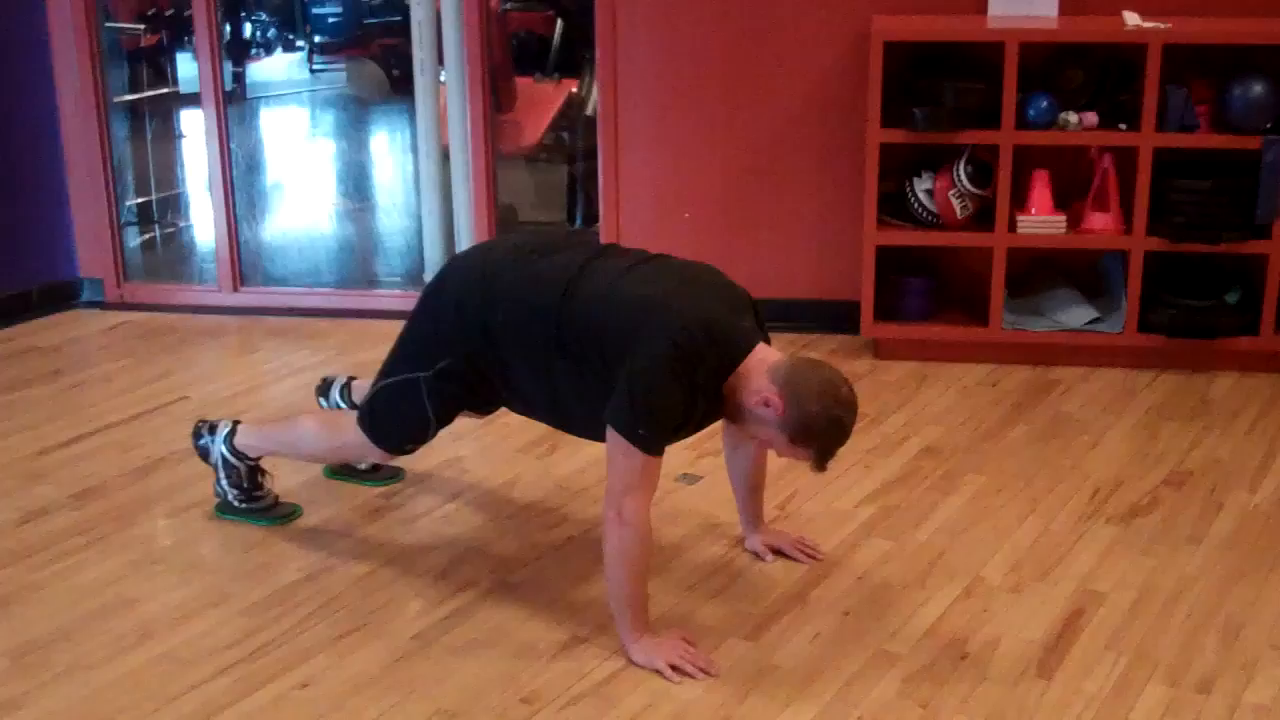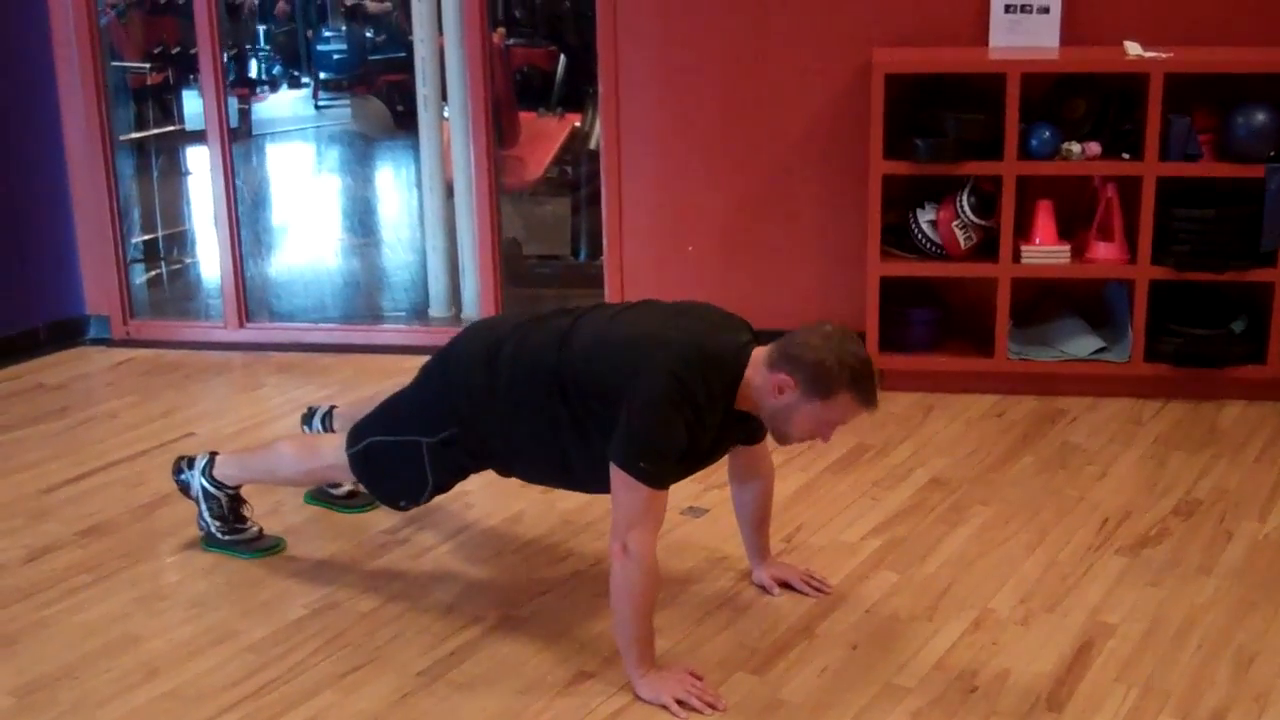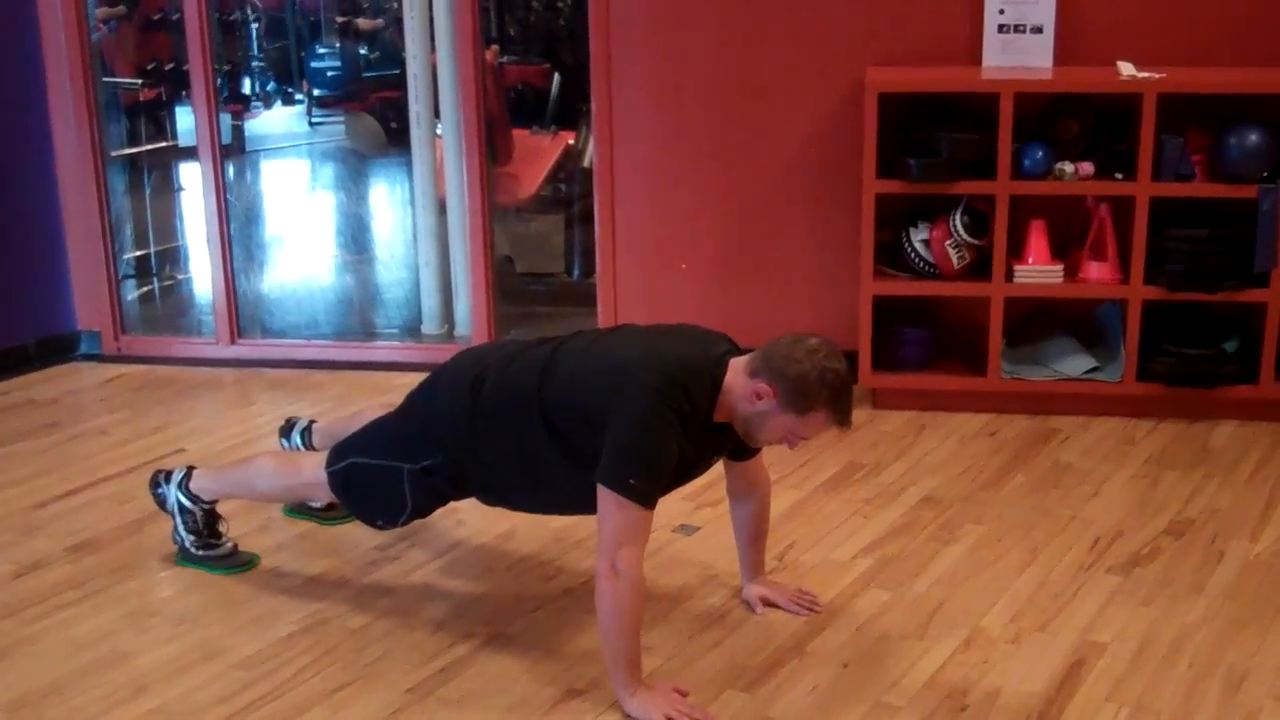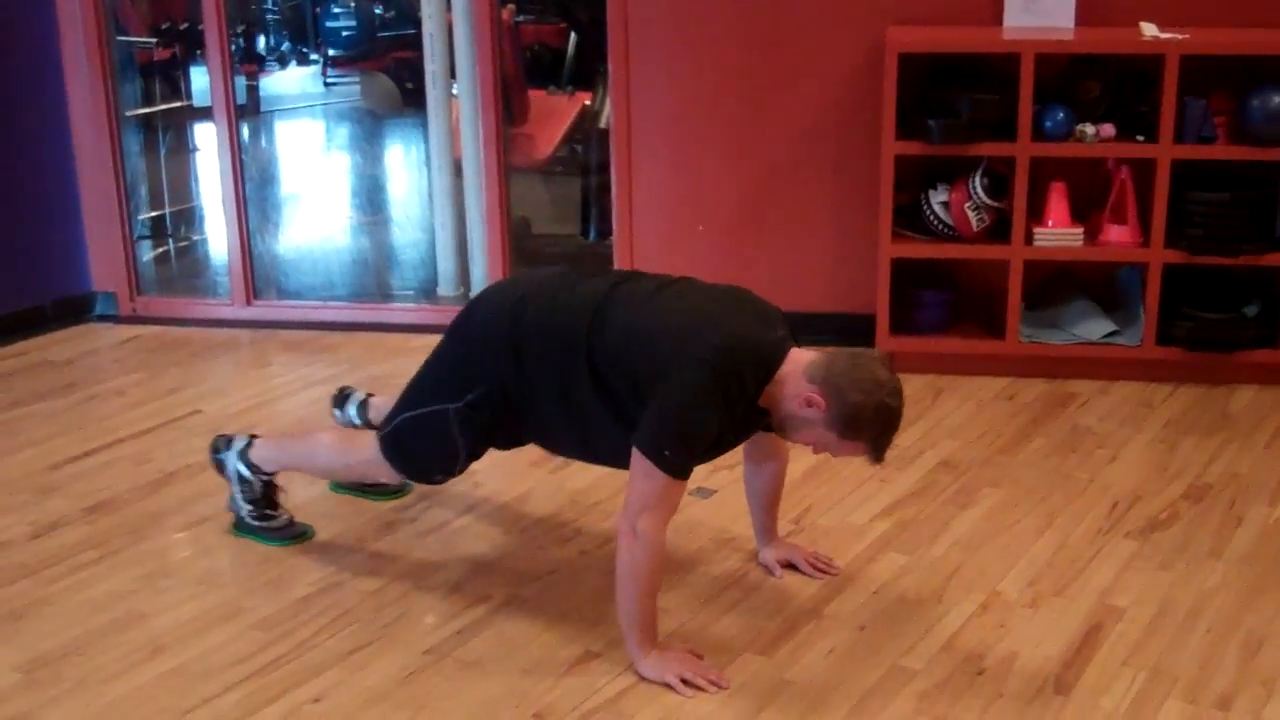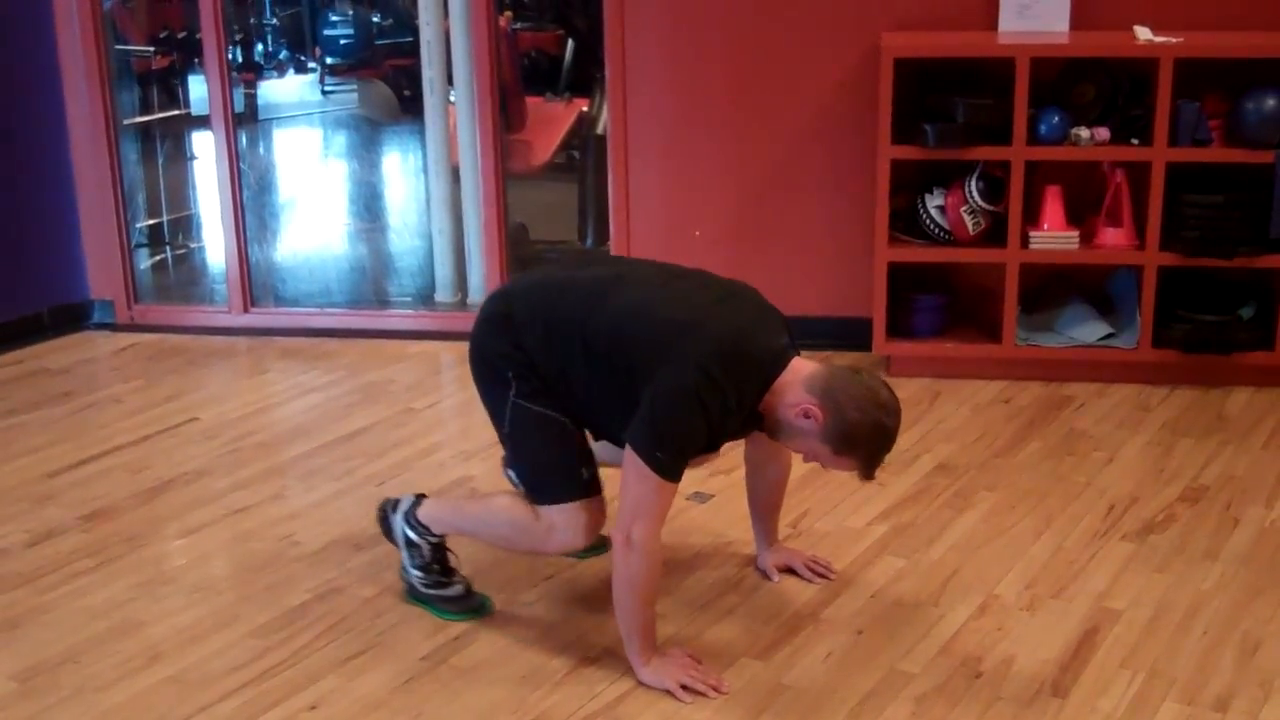
dt=1s
person 1, frame 1
left shoulder: (745, 336)
right shoulder: (670, 365)
left elbow: (740, 435)
right elbow: (626, 510)
left wrist: (753, 526)
right wrist: (637, 637)
left hip: (524, 273)
right hip: (475, 305)
right knee: (376, 434)
left ankle: (346, 390)
right ankle: (231, 443)
person 1, frame 2
left shoulder: (750, 361)
right shoulder: (671, 393)
left elbow: (750, 466)
right elbow: (631, 544)
left wrist: (760, 558)
left hip: (521, 365)
right hip: (482, 386)
left knee: (401, 420)
right knee: (353, 460)
left ankle: (326, 417)
right ankle: (211, 474)
person 1, frame 3
left shoulder: (734, 376)
right shoulder: (656, 407)
left elbow: (748, 481)
right elbow: (617, 563)
left wrist: (755, 577)
left hip: (502, 394)
right hip: (464, 423)
left knee: (391, 430)
right knee: (327, 478)
left ankle: (307, 433)
right ankle: (188, 489)
person 1, frame 4
left shoulder: (775, 351)
right shoulder: (708, 385)
left elbow: (765, 449)
right elbow: (640, 526)
left wrist: (768, 541)
right wrist: (644, 652)
left hip: (537, 326)
right hip: (498, 344)
left knee: (483, 433)
right knee: (387, 461)
left ankle: (365, 412)
right ankle: (251, 460)
person 1, frame 5
left shoulder: (777, 355)
right shoulder: (699, 387)
left elbow: (765, 448)
right elbow: (635, 535)
left wrist: (769, 546)
right wrist: (646, 660)
left hip: (572, 324)
right hip: (514, 343)
left knee: (686, 449)
right knee: (572, 526)
left ankle: (541, 453)
right ankle: (419, 521)
